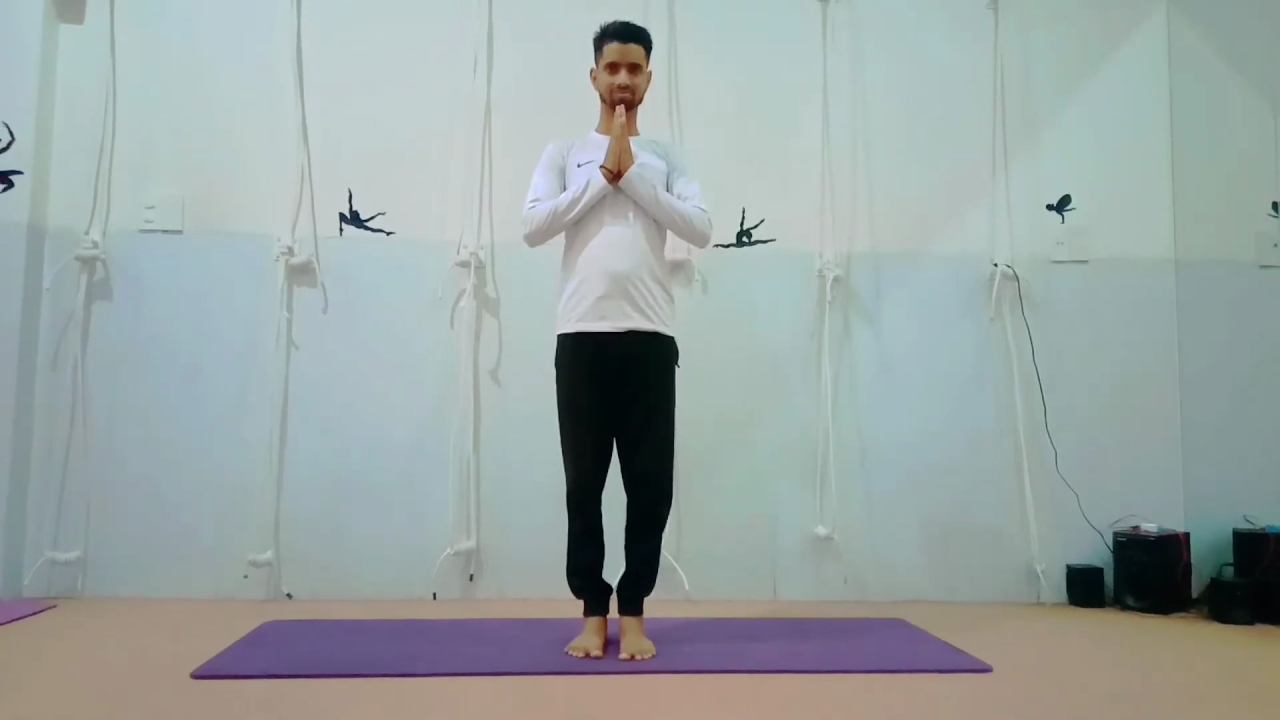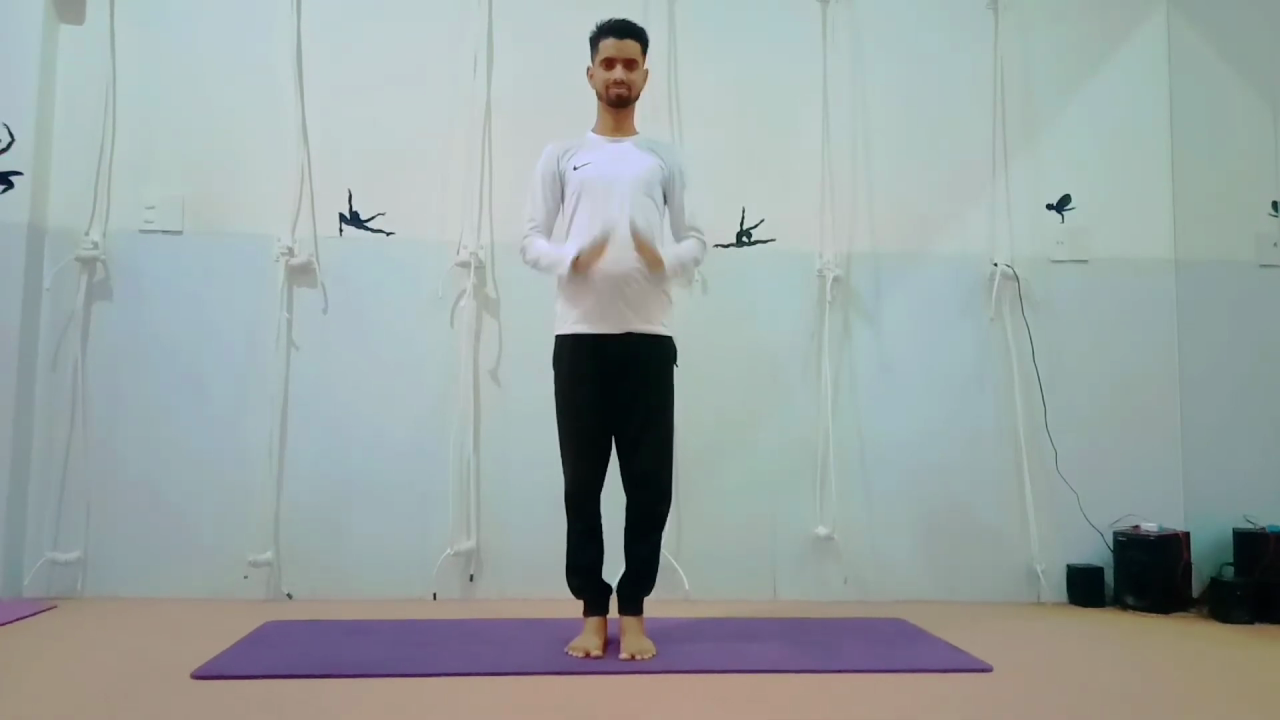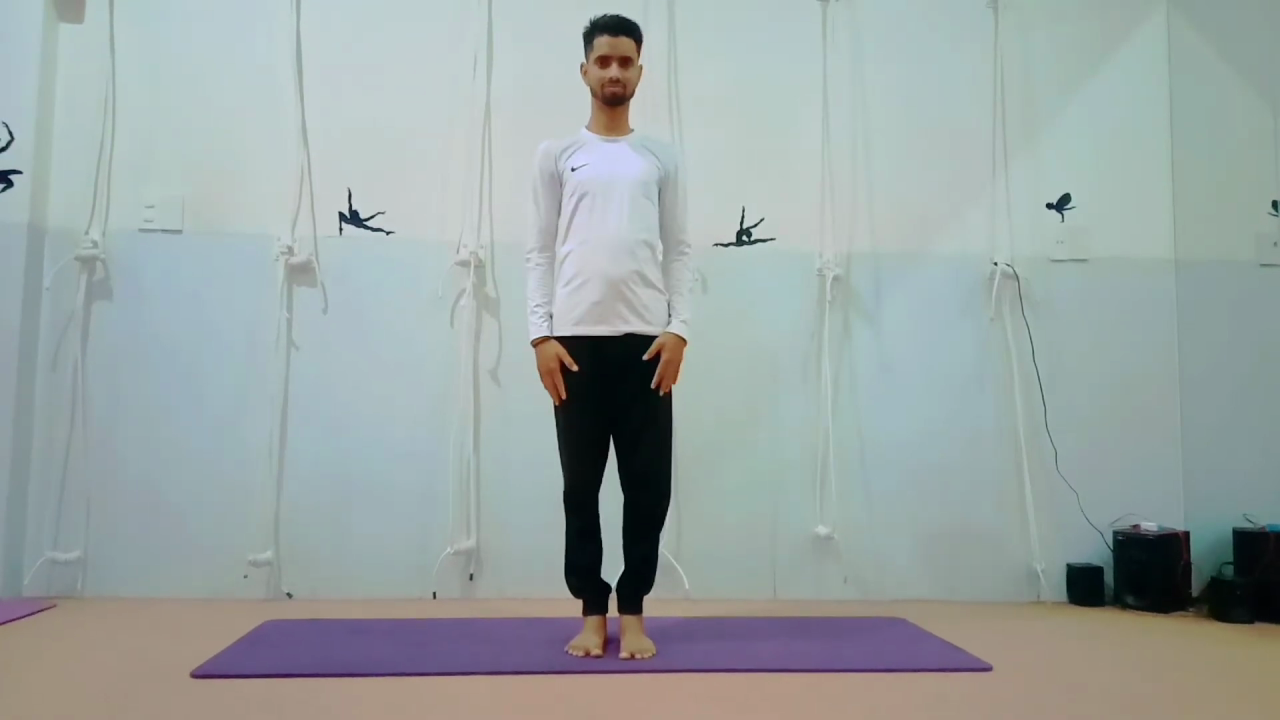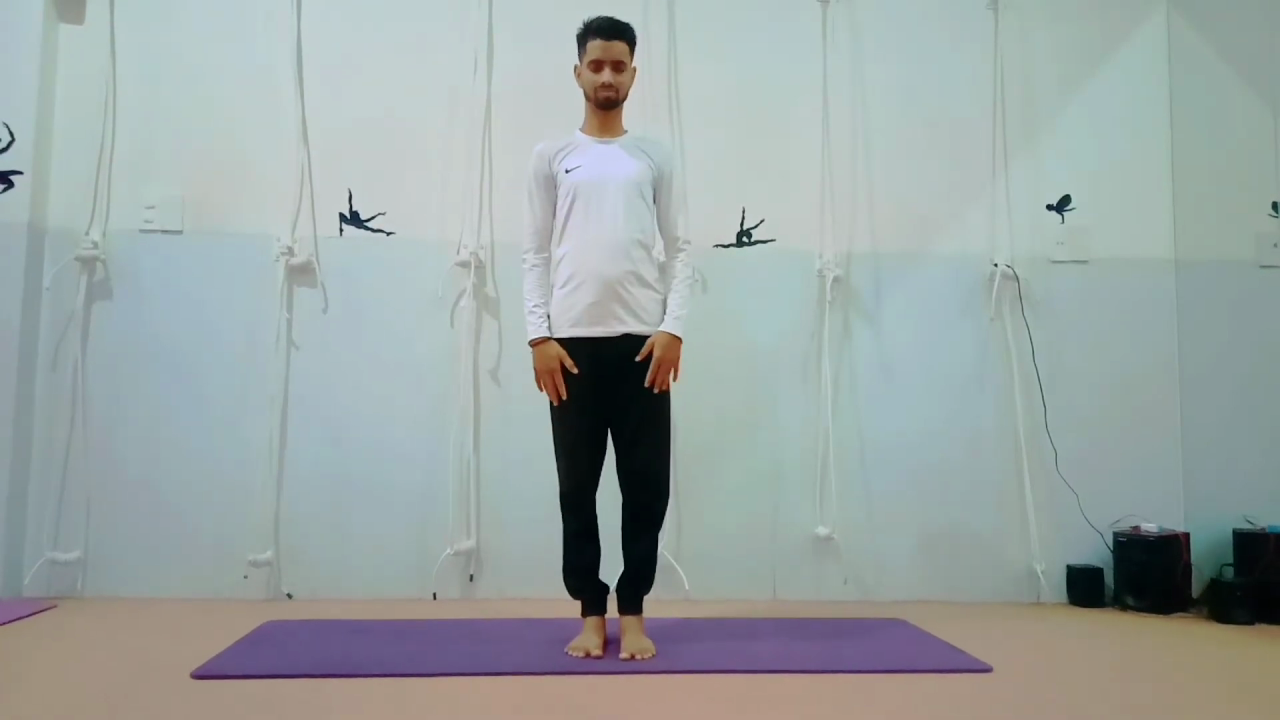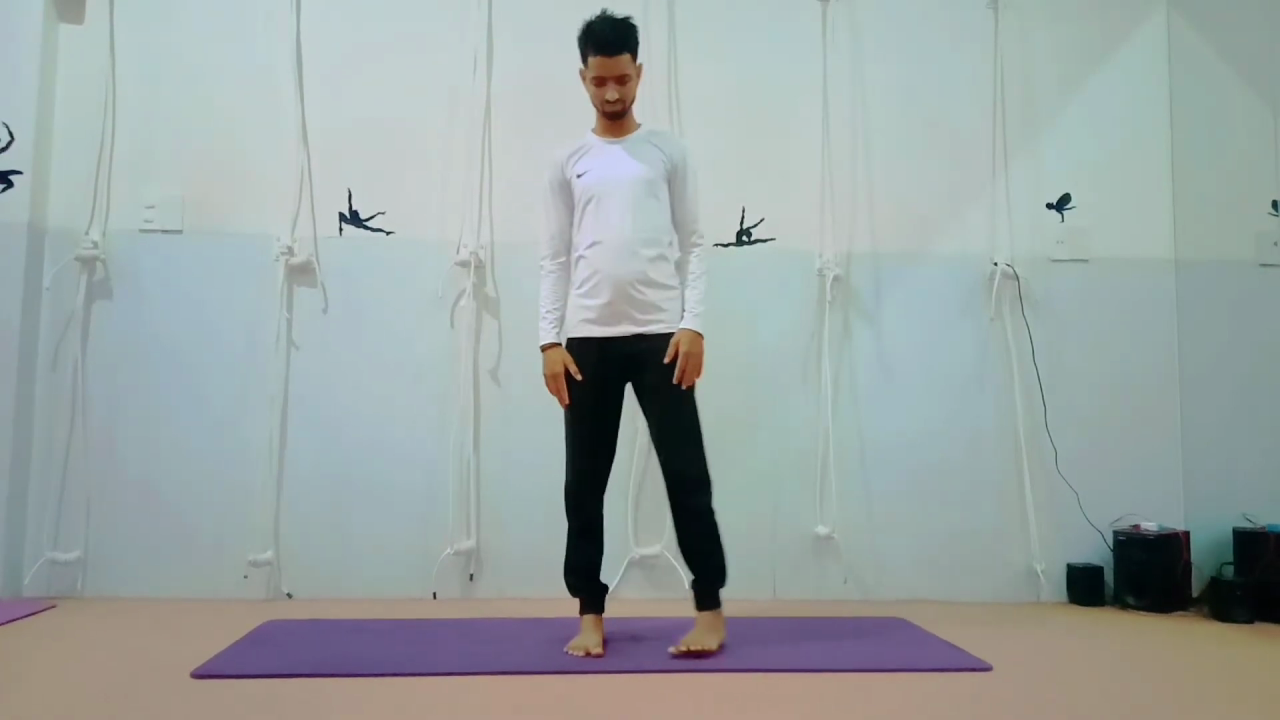
dt=0.5s
person 1, frame 1
left shoulder: (666, 157)
right shoulder: (563, 153)
left elbow: (700, 229)
right elbow: (533, 227)
left wrist: (632, 172)
right wrist: (602, 172)
left hip: (649, 336)
right hip: (581, 335)
left knee: (650, 482)
right knee: (583, 481)
left ankle: (632, 611)
right ankle: (592, 610)
person 1, frame 2
left shoulder: (666, 159)
right shoulder: (561, 156)
left elbow: (695, 240)
right elbow: (531, 240)
left wrist: (664, 258)
right wrist: (570, 260)
left hip: (646, 338)
right hip: (581, 338)
left knee: (649, 482)
right knee: (583, 482)
left ankle: (632, 613)
right ankle: (593, 612)
person 1, frame 3
left shoulder: (661, 157)
right shoulder: (557, 155)
left elbow: (678, 250)
right elbow: (540, 251)
left wrist: (678, 328)
right wrist: (541, 334)
left hip: (645, 339)
right hip: (577, 339)
left knee: (648, 483)
right knee: (581, 484)
left ankle: (632, 611)
right ankle: (592, 611)
person 1, frame 4
left shoulder: (654, 157)
right shoulder: (551, 157)
left elbow: (676, 250)
right elbow: (536, 254)
left wrist: (673, 327)
right wrist: (539, 335)
left hip: (641, 339)
right hip: (573, 340)
left knee: (646, 481)
right knee: (578, 483)
left ankle: (632, 612)
right ankle: (591, 612)
person 1, frame 5
left shoulder: (668, 151)
right shoulder: (568, 162)
left elbow: (692, 244)
right elbow: (555, 258)
left wrist: (693, 325)
right wrist: (551, 340)
left hip: (659, 335)
right hip: (588, 339)
left knee: (685, 471)
right knee: (584, 483)
left ankle: (709, 606)
right ankle: (591, 612)
